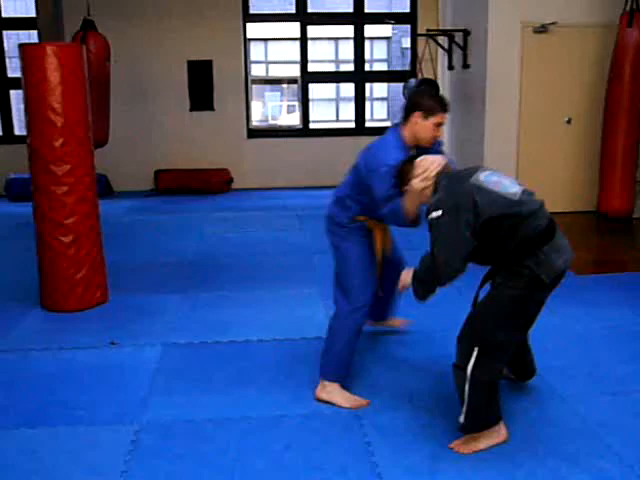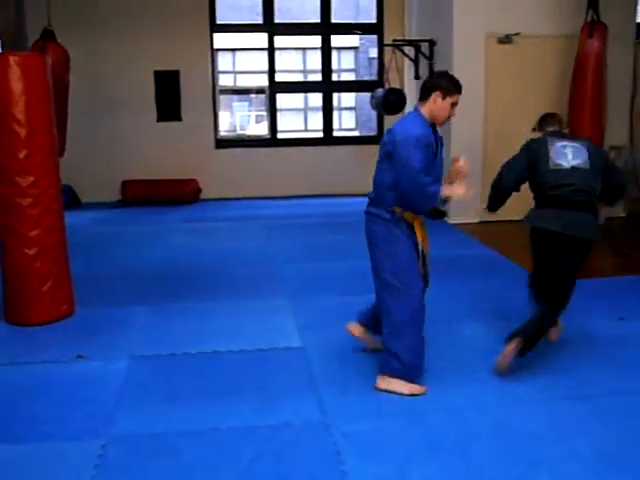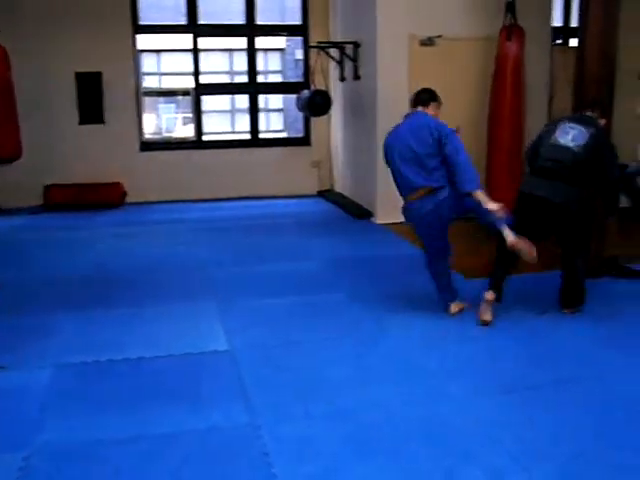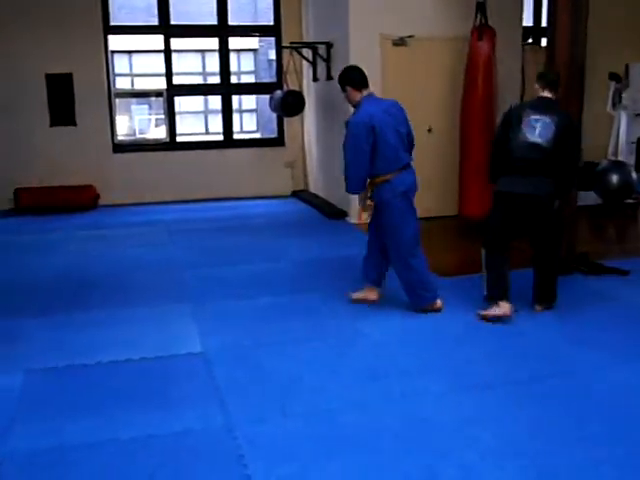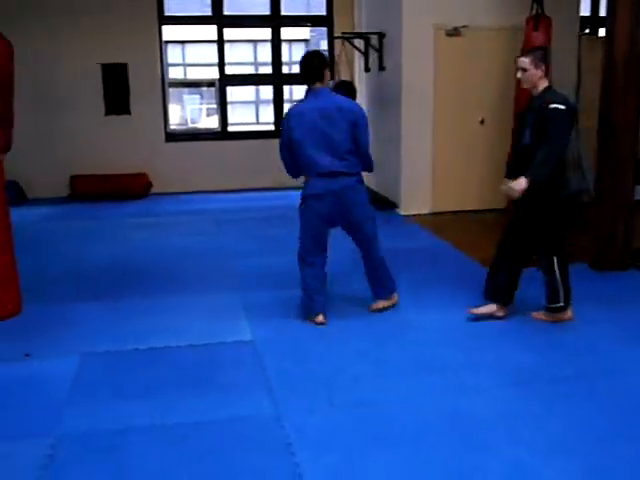
dt=0.7s
person 1, frame 1
left shoulder: (421, 145)
right shoulder: (386, 160)
left elbow: (444, 167)
right elbow: (399, 217)
right wrist: (415, 191)
left hip: (370, 222)
right hip: (350, 225)
left knee: (392, 268)
right knee: (355, 301)
left ankle: (378, 316)
right ankle: (329, 383)
person 1, frame 2
left shoulder: (430, 135)
right shoulder: (410, 134)
left elbow: (427, 182)
right elbow: (414, 187)
left wrist: (451, 182)
right wrist: (449, 191)
left hip: (404, 222)
right hip: (391, 223)
left knee: (412, 284)
right knee: (407, 295)
left ankle: (366, 326)
right ankle: (393, 374)
person 1, frame 3
left shoulder: (392, 137)
right shoulder: (436, 127)
right elbow: (461, 166)
right wrist: (485, 200)
left hip: (416, 208)
right hip: (443, 198)
left knee: (436, 256)
right knee: (483, 204)
left ankle: (451, 301)
right ankle: (508, 233)
person 1, frame 4
left shoulder: (359, 120)
right shoulder: (394, 107)
left elbow: (356, 162)
right elbow: (409, 142)
left wrist: (360, 193)
left hip: (388, 187)
right hip: (406, 177)
left knee: (404, 244)
right knee: (377, 236)
left ankle: (427, 299)
right ankle: (372, 287)
person 1, frame 5
left shoulder: (294, 114)
right shoulder: (350, 108)
left elbow: (288, 155)
right elbow: (365, 150)
right wrist: (361, 168)
left hip: (316, 190)
right hip: (350, 187)
left knee: (311, 253)
right knee: (367, 241)
left ankle: (317, 309)
right ankle: (385, 294)
person 2, frame 1
left shoulder: (448, 199)
right shoulder: (470, 175)
left elbow: (445, 263)
left wrist: (417, 280)
right wrist: (467, 256)
left hip: (533, 264)
right hip: (552, 247)
left knee: (480, 339)
right knee: (508, 317)
left ankle: (487, 427)
right ankle: (521, 370)
person 2, frame 2
left shoulder: (534, 146)
right shoulder: (590, 148)
left elbow: (506, 180)
right elbow: (618, 185)
left wrist: (493, 205)
right wrist: (597, 200)
left hip: (546, 220)
right hip: (582, 224)
left knee: (544, 274)
right knee: (556, 289)
left ankle: (548, 324)
right ankle: (519, 341)
person 2, frame 3
left shoulder: (558, 124)
right shoulder: (601, 138)
left elbow: (531, 155)
right elbow: (610, 178)
right wrist: (608, 206)
left hip: (535, 190)
right hip: (569, 197)
right knee: (575, 251)
left ankle: (491, 293)
right ankle: (570, 303)
person 2, frame 4
left shoulder: (516, 112)
right shoulder: (566, 122)
left elbow: (497, 150)
right elbow: (570, 164)
left wrist: (496, 181)
right wrist: (561, 195)
left hip: (509, 188)
right hip: (544, 191)
left knee: (496, 243)
right knee: (546, 248)
left ankle: (501, 302)
right ankle: (543, 300)
person 2, frame 5
left shoulder: (556, 106)
right shoulder: (533, 104)
left elbow: (553, 151)
left wrist: (526, 180)
right wrist: (513, 177)
left hip: (550, 192)
right hip: (529, 191)
left knee: (549, 250)
right knee: (511, 245)
left ankle: (560, 308)
right ankle: (498, 303)
